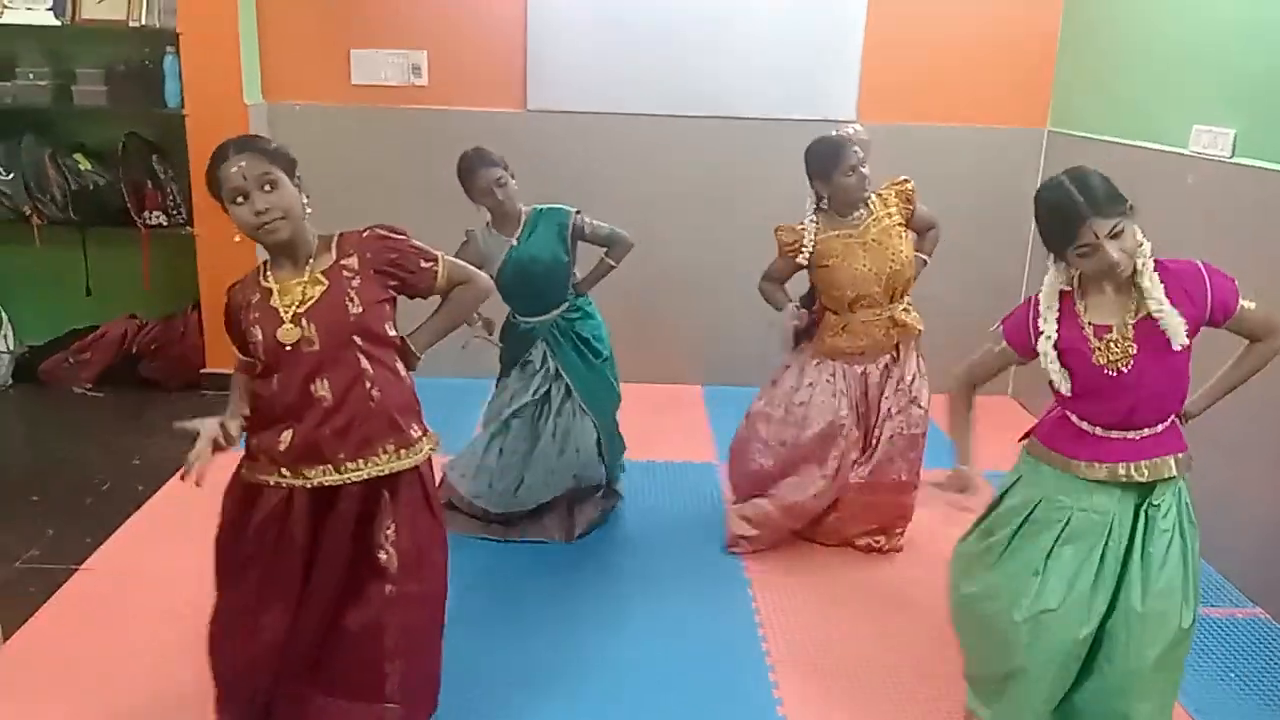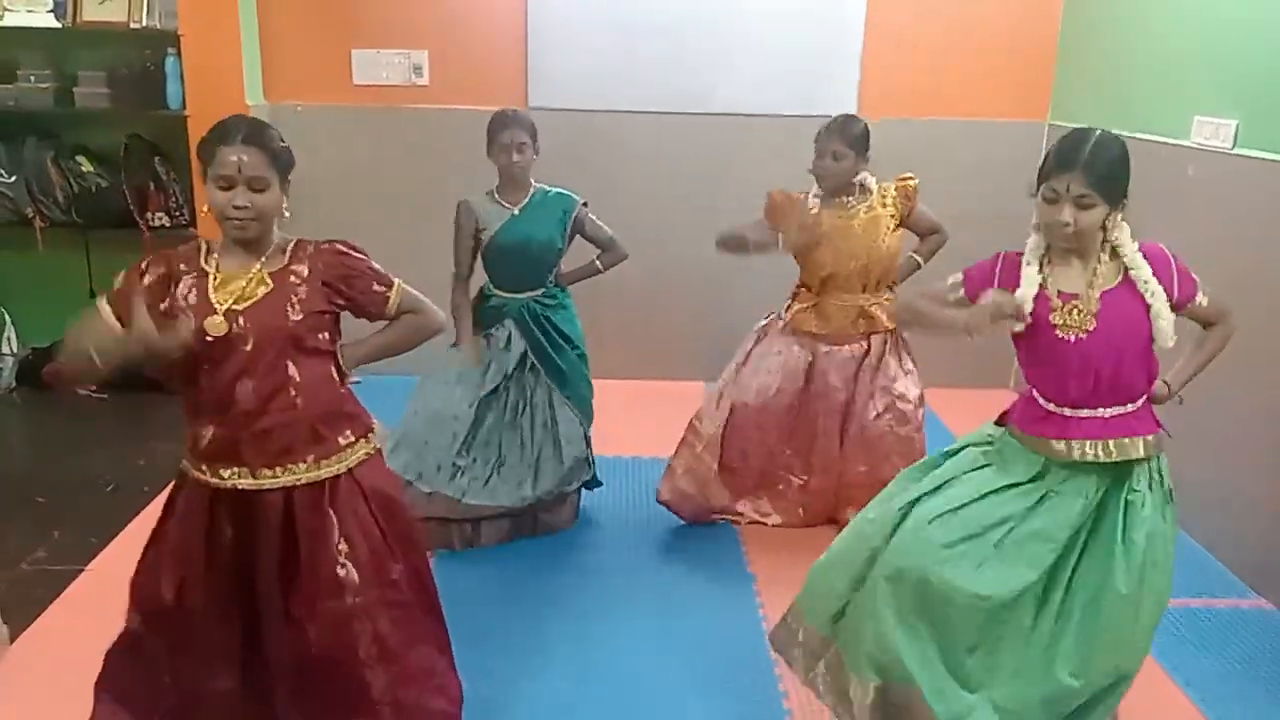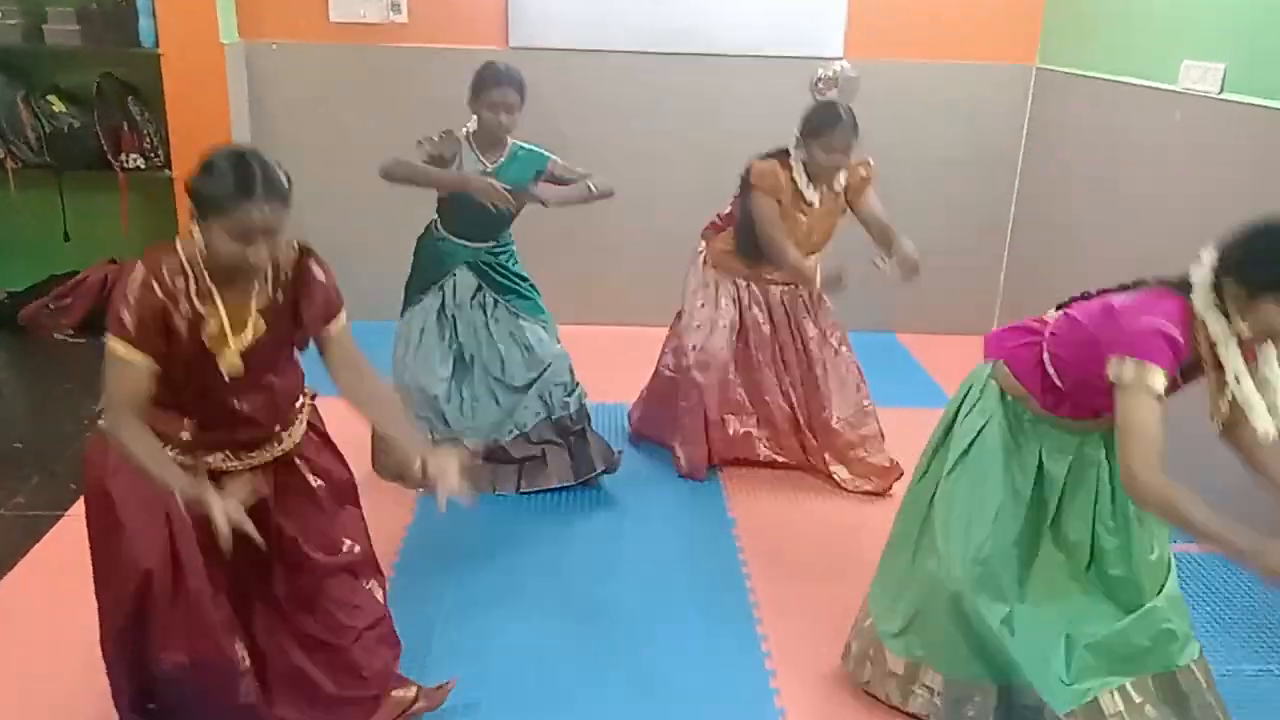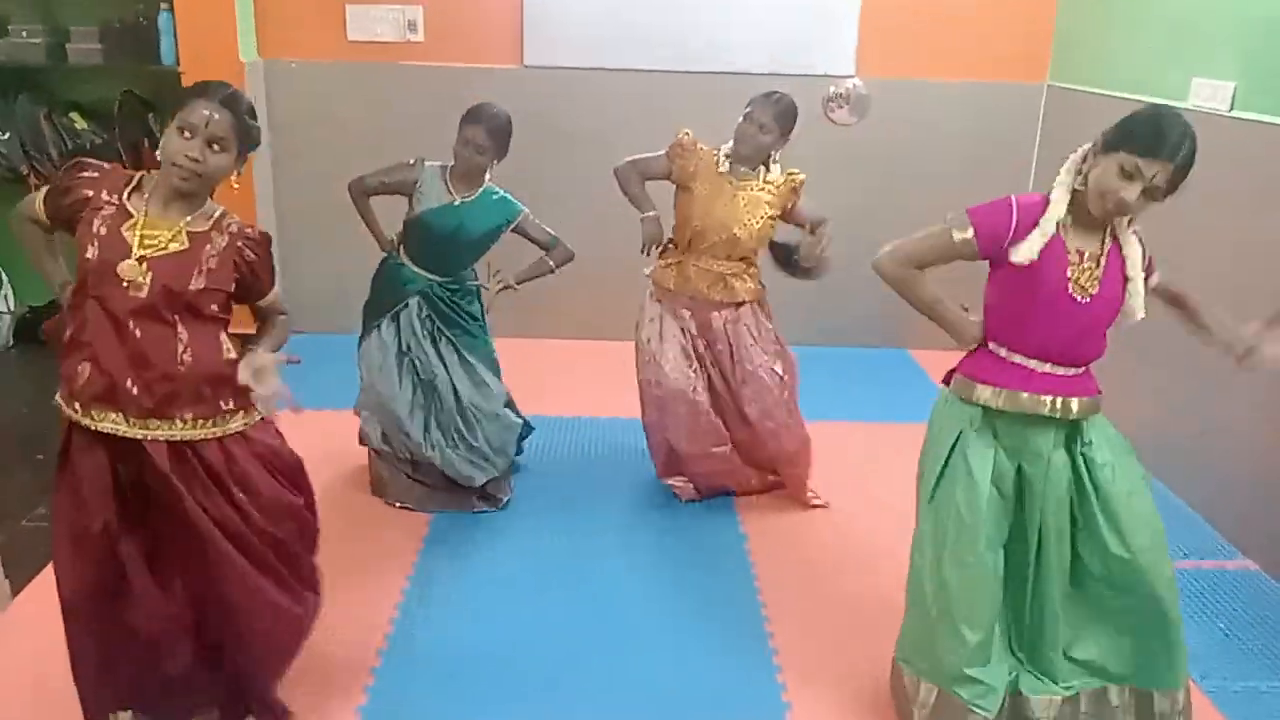
dt=1s
person 1, frame 1
left shoulder: (375, 252)
right shoulder: (245, 300)
left elbow: (476, 283)
left wrist: (410, 345)
right wrist: (226, 423)
left hip: (385, 478)
right hip: (282, 490)
left knee: (383, 630)
right knee: (268, 634)
person 1, frame 2
left shoulder: (325, 264)
right shoulder: (172, 273)
left elbow: (427, 319)
right elbow: (73, 358)
left wrist: (340, 359)
right wrist: (144, 340)
left hip: (329, 481)
right hip: (216, 487)
left knee: (359, 630)
right knee: (201, 635)
person 1, frame 3
left shoulder: (302, 272)
right shoulder: (153, 287)
left elbow: (354, 370)
right elbow: (122, 421)
left wrist: (417, 450)
right wrist: (194, 493)
left hip: (276, 442)
right hip: (165, 452)
left knee: (326, 566)
right knee: (158, 592)
person 1, frame 4
left shoulder: (240, 244)
right shoulder: (91, 189)
left elbow: (274, 314)
right elbow: (27, 215)
left wrist: (263, 358)
right wrist: (66, 288)
left hip: (208, 440)
right hip: (102, 435)
left knee: (244, 576)
right knee: (109, 584)
person 2, frame 1
left shoulder: (1192, 284)
right shoulder: (1043, 310)
right elbow: (968, 382)
left wrist: (1195, 403)
right wrist: (964, 463)
left hip: (1152, 492)
right hip: (1060, 484)
left knee: (1137, 647)
right knee: (1026, 626)
person 2, frame 2
left shoulder: (1154, 269)
right shoulder: (1009, 275)
left elbow: (1219, 324)
left wrist: (1170, 385)
right wrist: (964, 311)
left hip: (1126, 484)
right hip: (1029, 462)
left knee: (1099, 639)
right knee: (912, 544)
person 2, frame 3
left shoulder: (1221, 331)
right shoulder: (1156, 332)
right elbow: (1141, 483)
left hip: (1091, 429)
right hip: (1017, 412)
left knee: (1129, 555)
right knee: (972, 558)
person 2, frame 4
left shoulder: (1130, 248)
right shoulder: (1017, 220)
left elbow: (1160, 293)
right elbow: (893, 260)
left wrist: (1220, 334)
right wrist: (963, 326)
left hip: (1076, 433)
right hip: (986, 427)
left knee: (1132, 568)
right knee: (965, 578)
person 3, frame 1
left shoulder: (893, 204)
right shoulder: (807, 238)
left elbow: (931, 228)
right elbow: (768, 282)
left wrist: (914, 269)
right wrist: (792, 309)
left hip: (894, 353)
right hip: (830, 355)
left knee: (893, 449)
right knee: (796, 438)
left ankle: (865, 526)
right ankle: (768, 519)
person 3, frame 2
left shoulder: (892, 202)
right shoulder: (795, 211)
left elbow: (937, 234)
right elbow: (727, 240)
left wrist: (907, 269)
right wrist: (774, 238)
left hip: (873, 342)
right hip: (806, 338)
left knee: (888, 432)
right knee: (753, 405)
person 3, frame 3
left shoulder: (852, 179)
right shoulder: (769, 177)
left elbow: (880, 227)
right elbow: (774, 244)
left wrist: (899, 248)
right wrist: (814, 275)
left hip: (794, 284)
right hip: (732, 275)
left knee: (828, 364)
right knee: (709, 361)
left ankle: (837, 450)
right ankle: (698, 447)
person 3, frame 4
left shoulder: (780, 187)
right shoulder: (695, 161)
left elbow: (817, 226)
right elbow: (627, 169)
left wrist: (814, 249)
right wrist: (649, 216)
left hip: (739, 307)
right hip: (677, 299)
left knee: (764, 392)
right knee: (676, 393)
left ankle: (770, 473)
right ankle: (696, 473)
person 4, frame 1
left shoulder: (558, 219)
right shoulder: (479, 245)
left elbow: (622, 242)
left wrist: (585, 284)
right wrist: (472, 315)
left hip: (576, 336)
right hip: (525, 344)
left knee: (580, 429)
right knee: (511, 433)
left ankle: (573, 509)
right ankle: (515, 504)
person 4, frame 2
left shoulder: (562, 205)
right shoulder: (474, 210)
left elbow: (616, 250)
right elbow: (460, 281)
left wrist: (568, 277)
right wrist: (468, 338)
left hip: (550, 327)
right hip: (494, 325)
left knee: (554, 426)
right knee: (452, 412)
left ankle: (545, 511)
person 4, frame 3
left shoulder: (530, 159)
right shoulder: (451, 146)
left elbow: (602, 186)
right elbow: (394, 170)
left wrist: (554, 196)
right wrist: (465, 183)
left hip: (497, 269)
right hip: (443, 267)
left knee: (537, 355)
right knee: (430, 368)
left ankle: (531, 446)
person 4, frame 4
left shoulder: (503, 208)
right shoulder: (420, 176)
left elbow: (562, 251)
right elbow: (359, 186)
left wrist: (511, 281)
right wrist: (383, 241)
left hip: (453, 304)
right hip: (399, 296)
left knee: (473, 396)
right knee: (394, 395)
left ankle: (474, 476)
right ankle: (409, 476)
